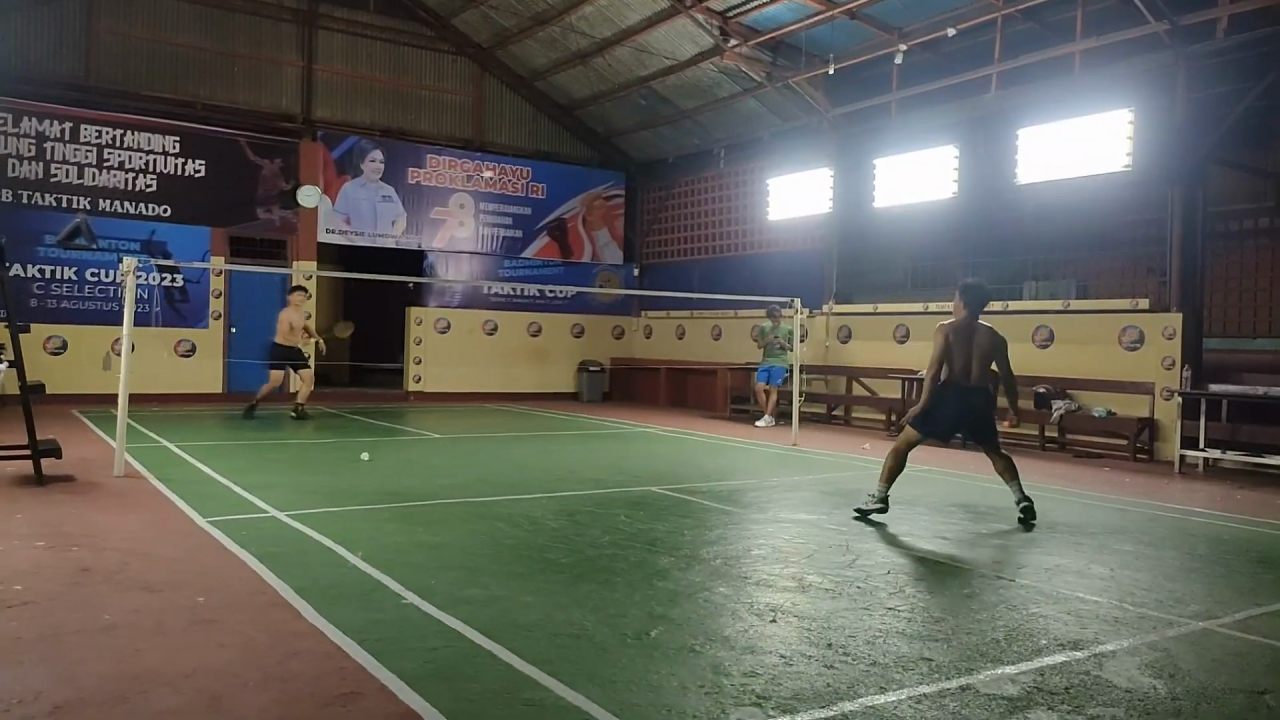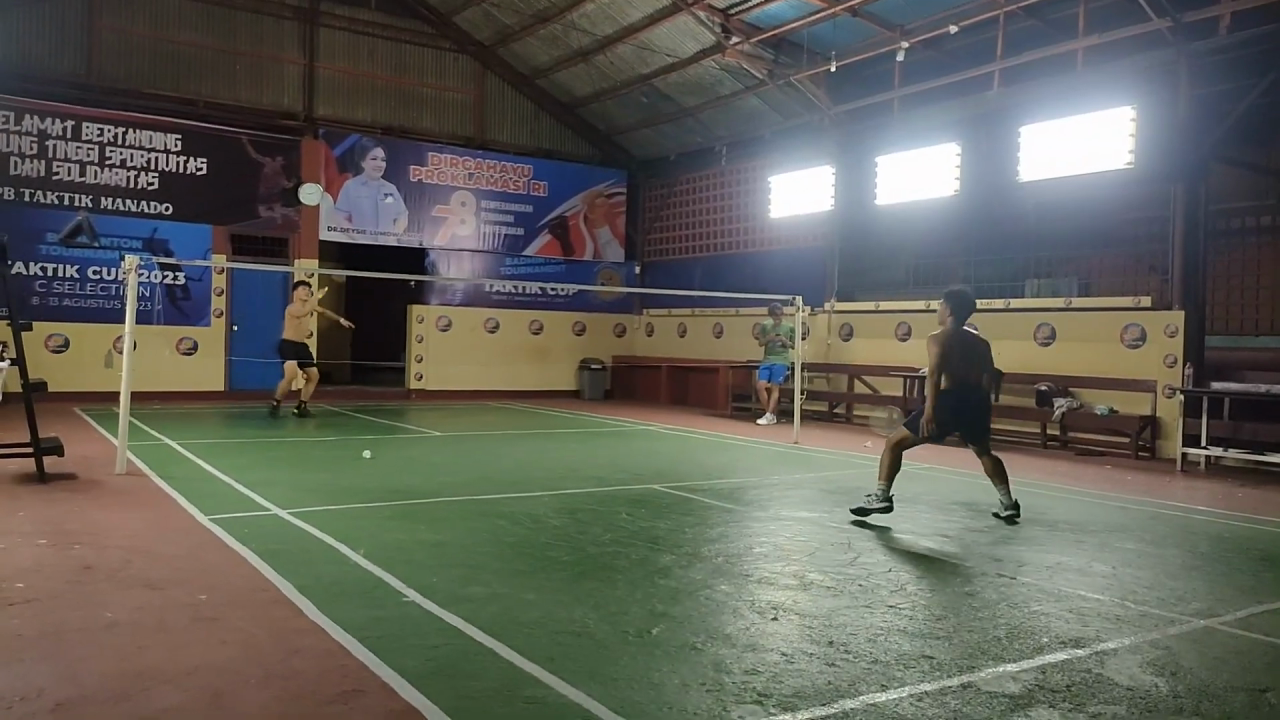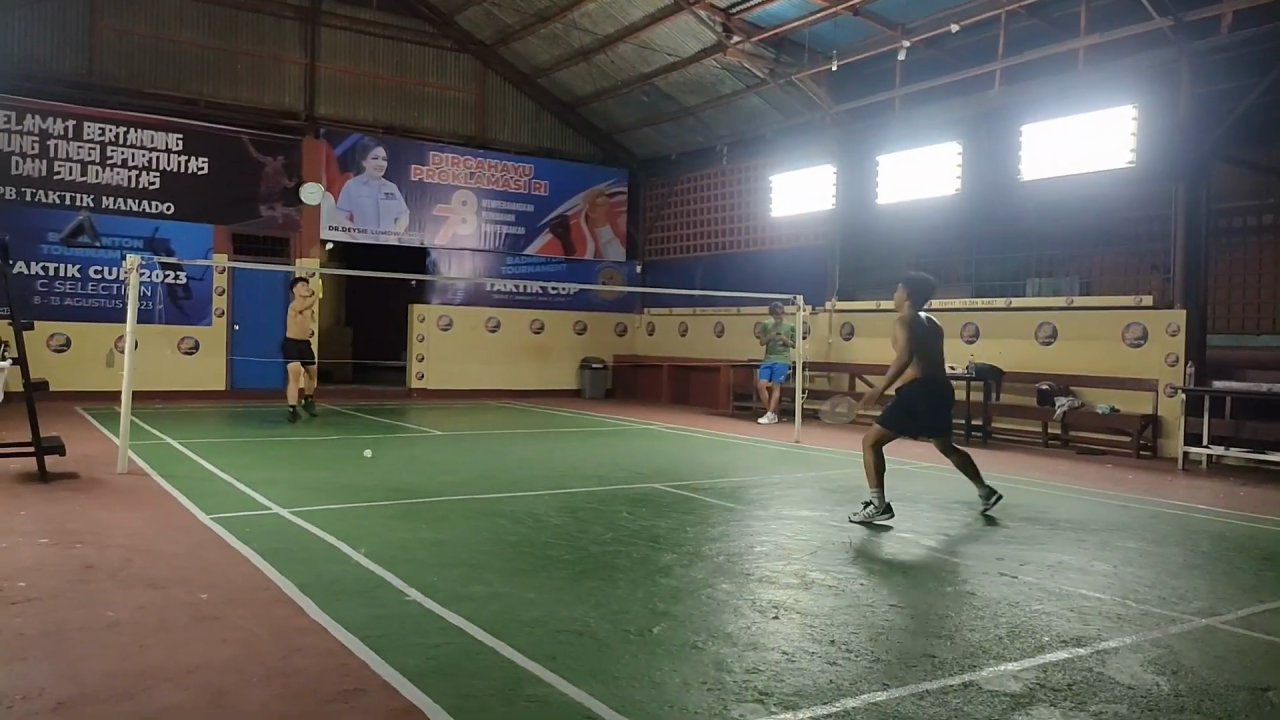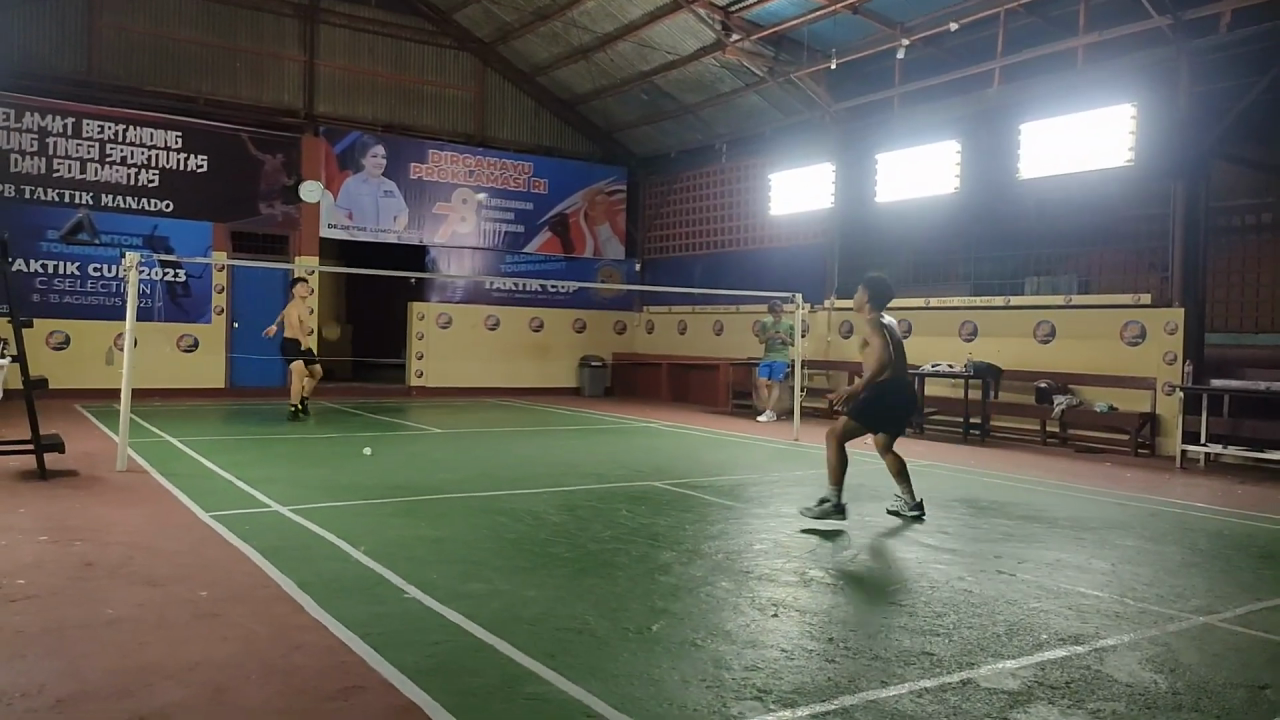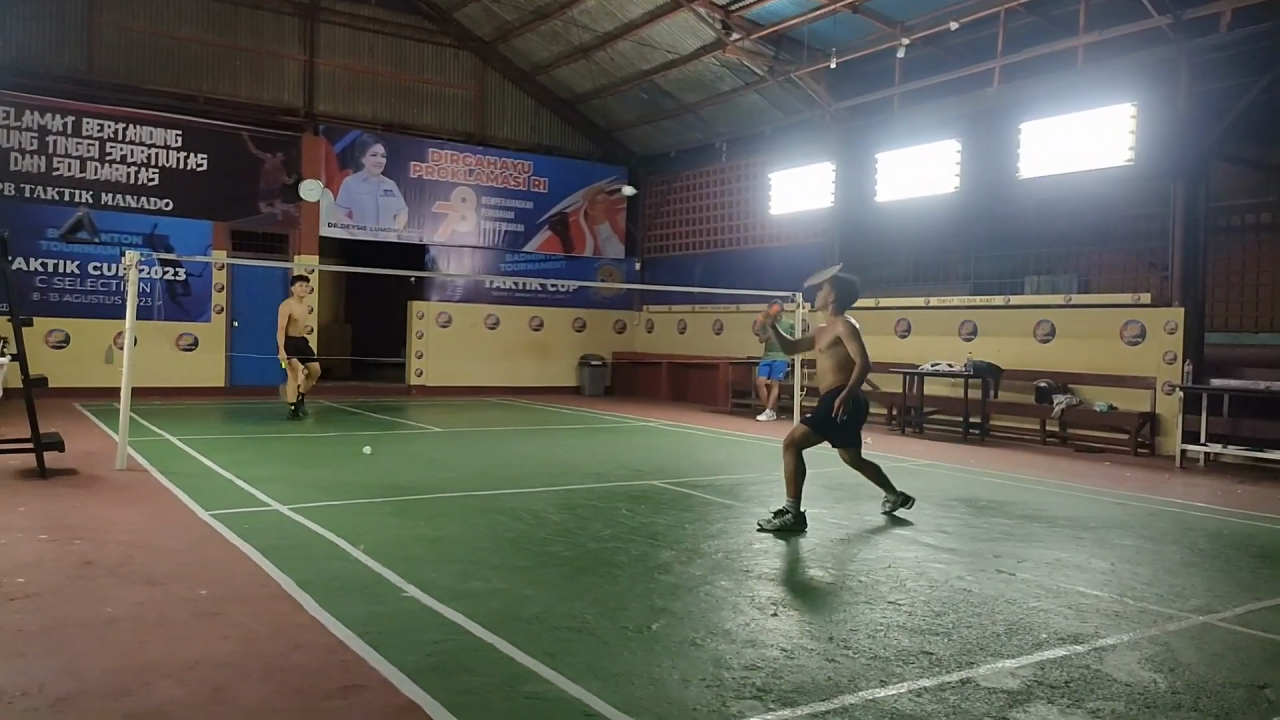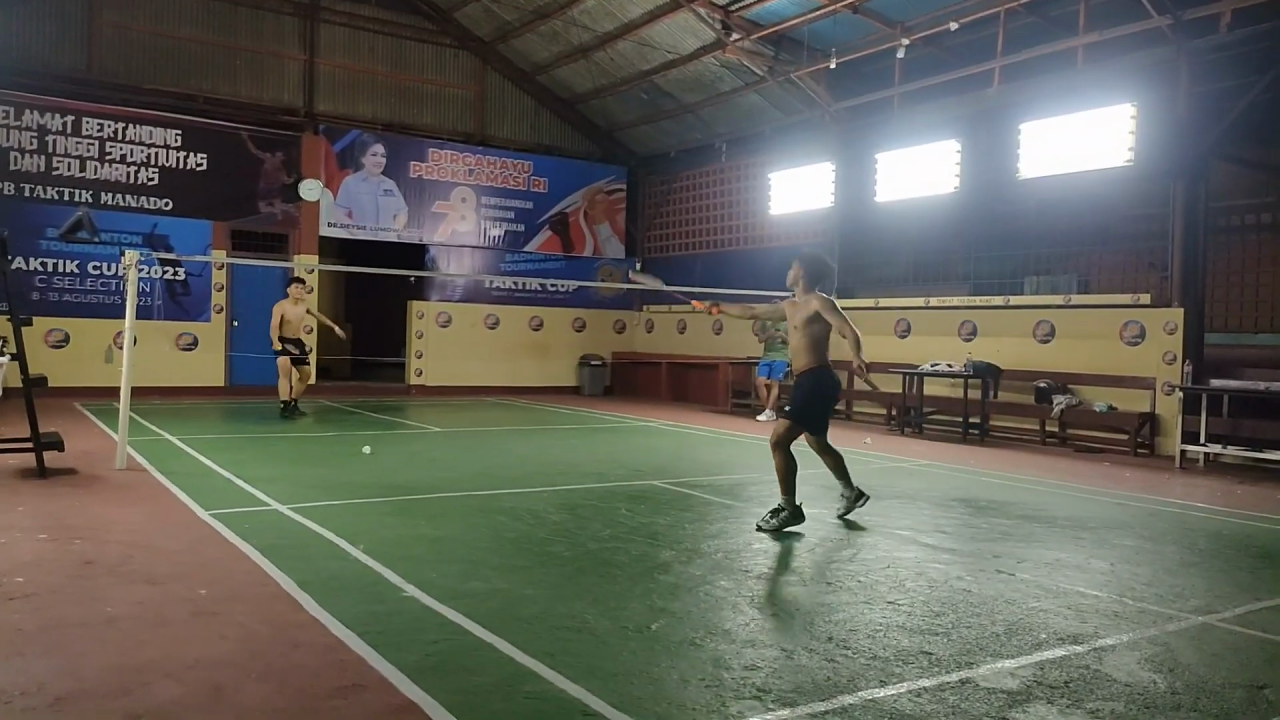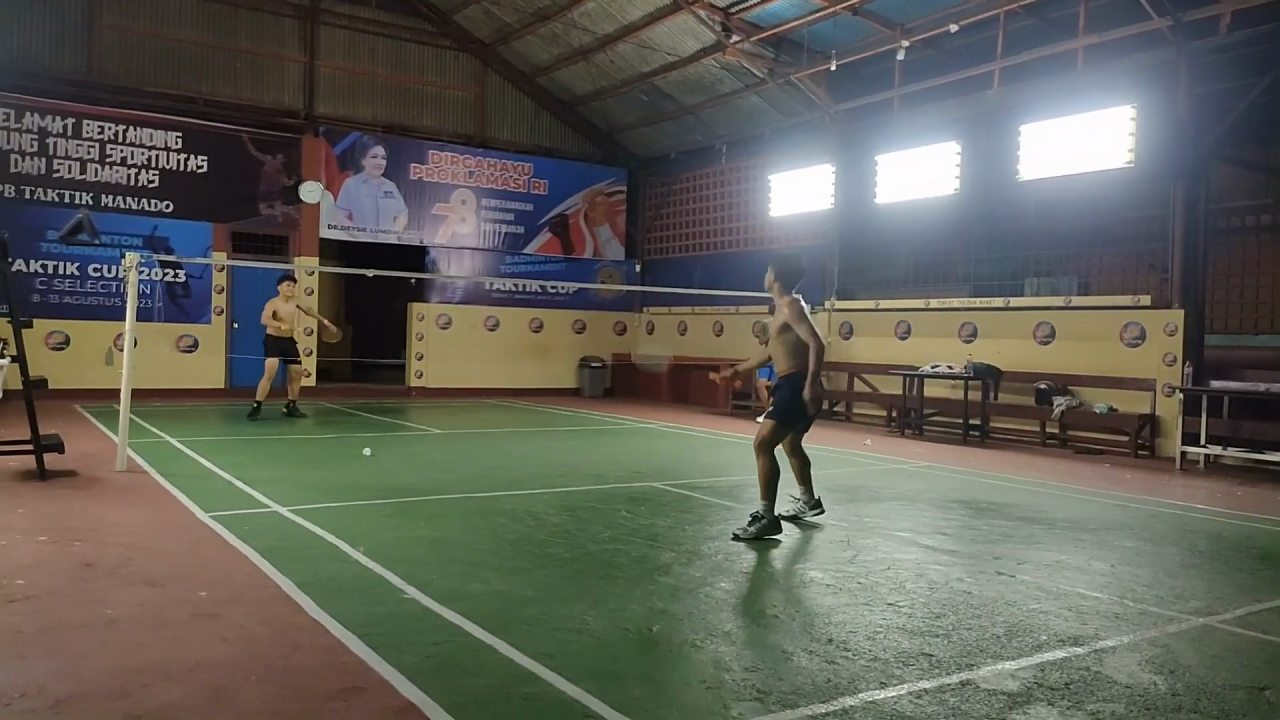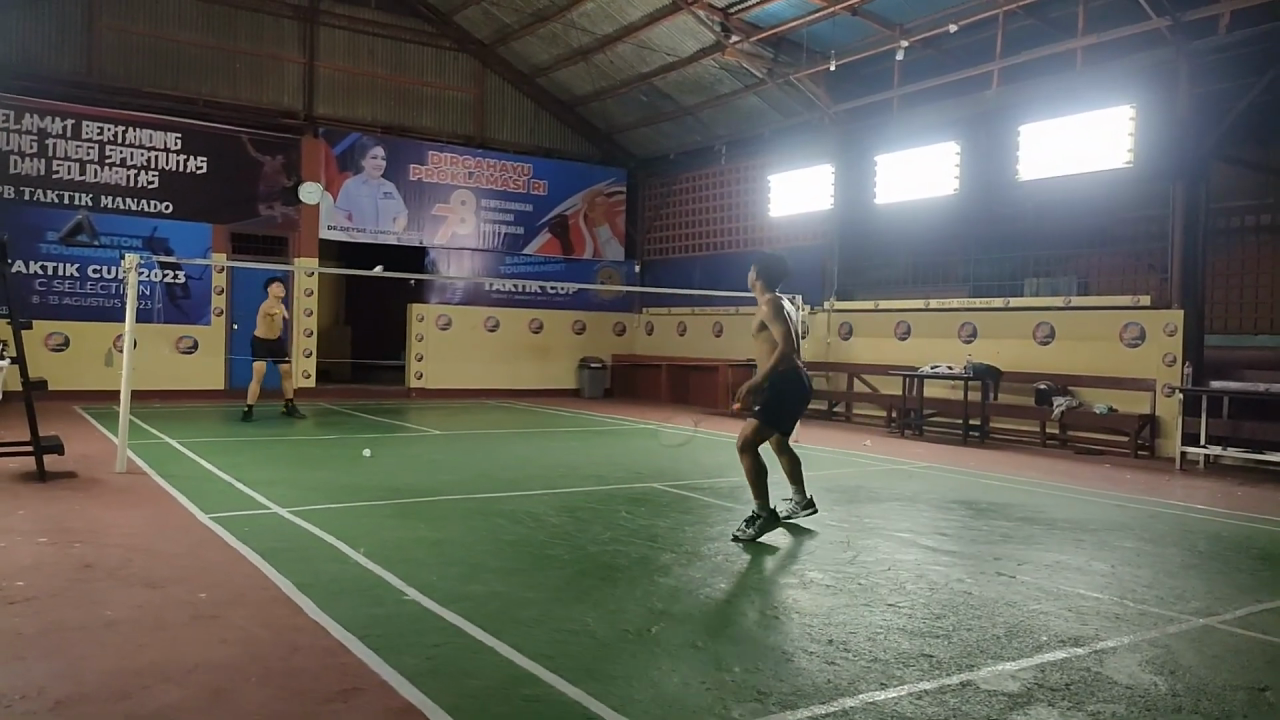
dt=0.2s
person 1, frame 1
left shoulder: (946, 329)
right shoulder: (995, 337)
left elbow: (935, 366)
right elbow: (1007, 376)
left wrist: (923, 403)
right wrist: (1014, 407)
left hip: (949, 396)
right hip: (979, 399)
left knee: (902, 445)
right knee: (995, 452)
left ankle: (878, 498)
right ankle: (1022, 501)
person 1, frame 2
left shoulder: (939, 339)
right shoulder: (980, 343)
left elbow: (934, 373)
right elbow: (989, 380)
left wrist: (929, 411)
left hip: (949, 401)
right hip: (976, 403)
left knee: (893, 443)
right knee: (984, 452)
left ankle: (881, 498)
right ankle: (1008, 503)
person 1, frame 3
left shoulder: (904, 321)
right shoulder: (932, 324)
left elbow: (904, 358)
left wrist: (879, 390)
left hip: (918, 393)
right hip: (941, 390)
left knee: (871, 442)
right knee: (946, 447)
left ankle: (878, 505)
right ankle: (985, 492)
person 1, frame 4
left shoulder: (873, 321)
right shoulder: (887, 322)
left elbow: (885, 357)
left wrist: (856, 388)
right wrist: (857, 390)
left hip: (889, 392)
right hip: (902, 395)
left knee: (835, 435)
right knee: (884, 447)
left ankle: (833, 503)
right ankle: (909, 502)
person 1, frame 5
left shoulder: (843, 325)
right shoulder: (823, 330)
left elbow: (863, 363)
right elbow: (790, 348)
left wrist: (846, 393)
right wrist: (772, 326)
left hip: (843, 402)
right hip: (834, 401)
left knee: (792, 444)
right knee: (852, 457)
left ankle: (792, 514)
right ankle: (896, 498)
person 1, frame 6
left shoulder: (820, 302)
right shoulder: (790, 307)
left elbow: (851, 333)
right elbow: (754, 311)
left wrist: (857, 357)
right wrist: (720, 307)
left hip: (816, 382)
right hip: (809, 383)
left knee: (779, 441)
right knee: (819, 445)
left ankle: (788, 508)
right ankle: (850, 493)
person 1, frame 7
left shoulder: (791, 306)
right shoulder: (784, 308)
left elbow: (817, 345)
right elbow: (771, 352)
left wrist: (813, 383)
right wrist: (739, 370)
left hip: (798, 387)
right hip: (792, 385)
left knee: (763, 444)
right knee: (791, 445)
left ankle: (766, 517)
right ankle: (807, 500)
person 1, frame 8
left shoulder: (770, 304)
right shoulder: (781, 304)
left elbow: (787, 347)
left wrist: (757, 381)
right wrist: (756, 385)
left hip: (785, 384)
right hip: (792, 383)
left knee: (745, 444)
right knee: (778, 442)
left ankle: (763, 515)
right ankle: (801, 501)
